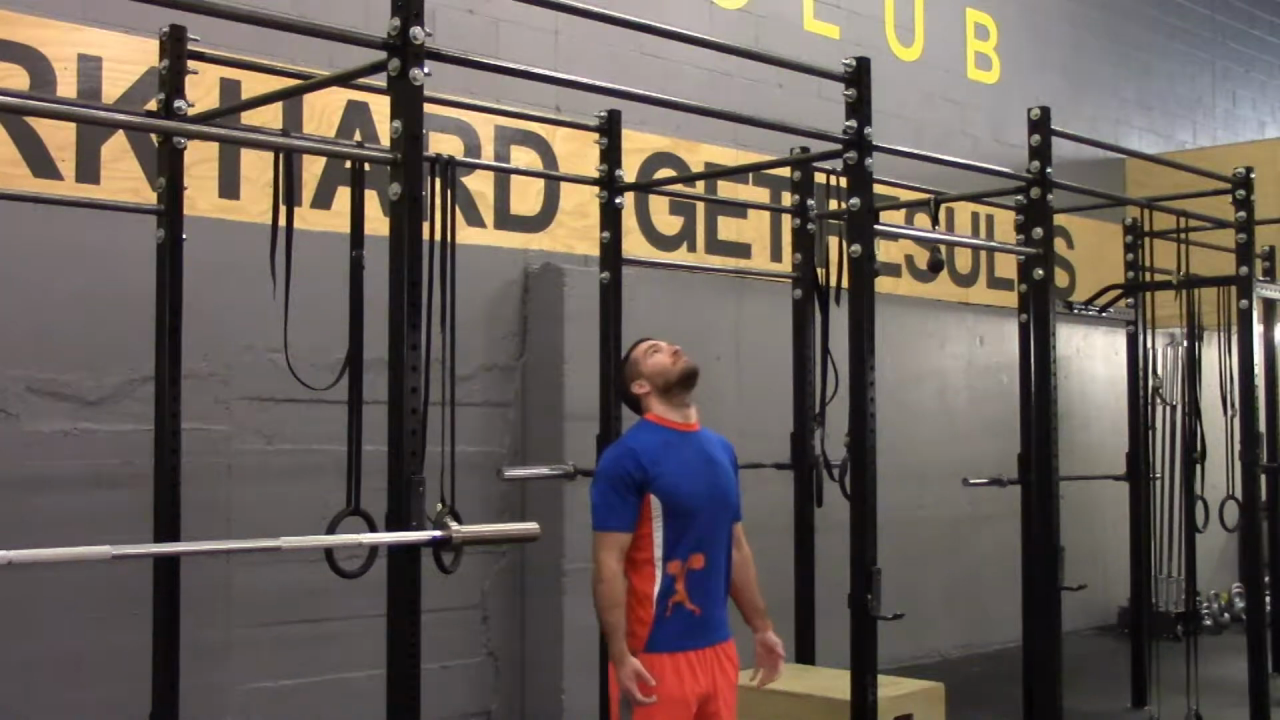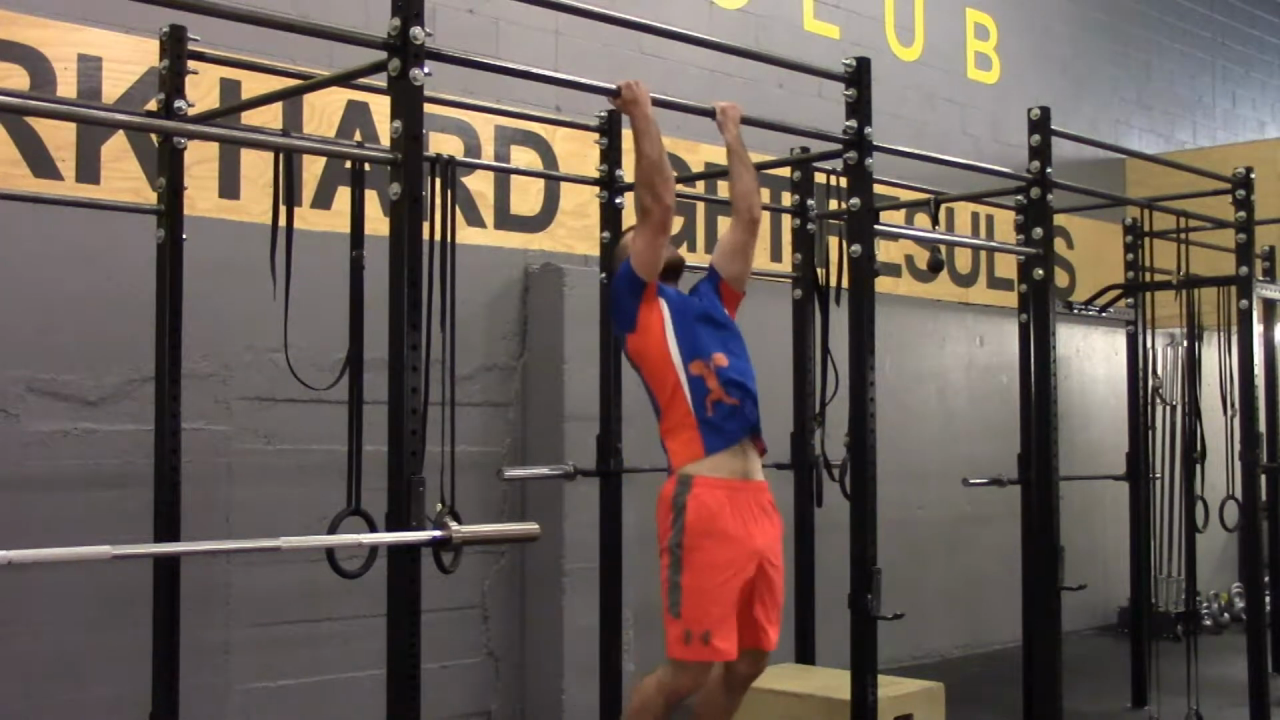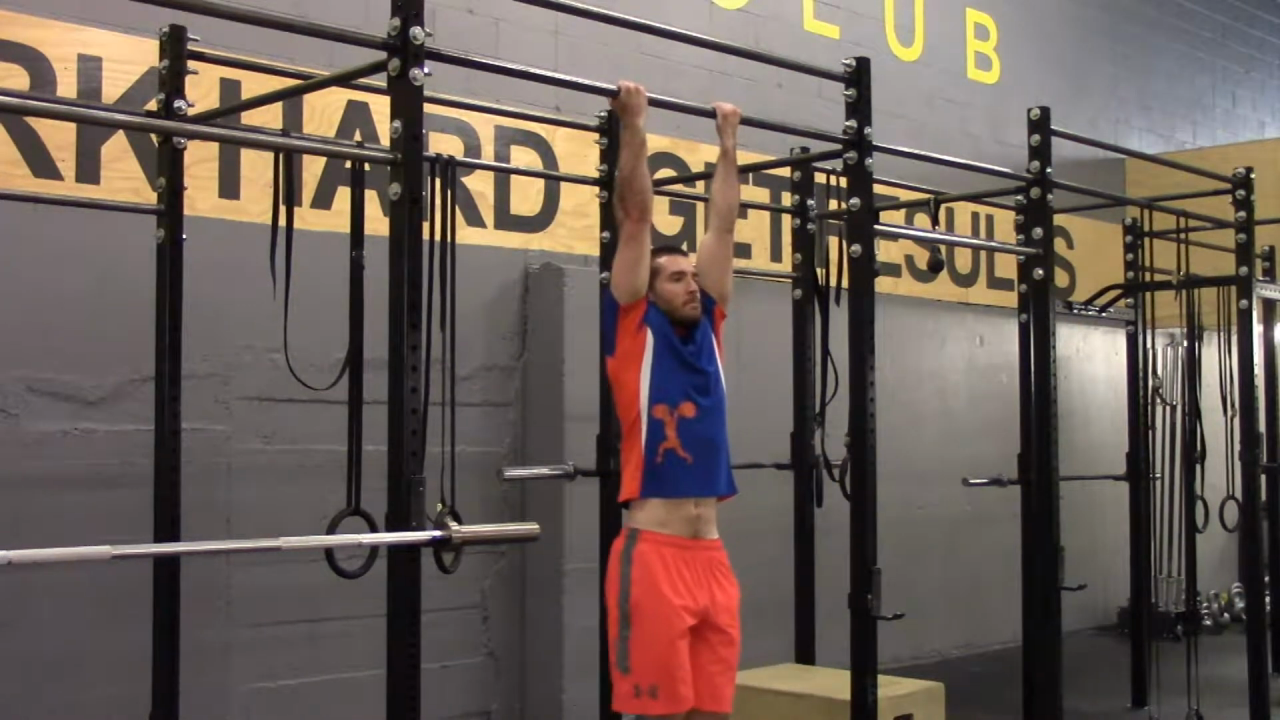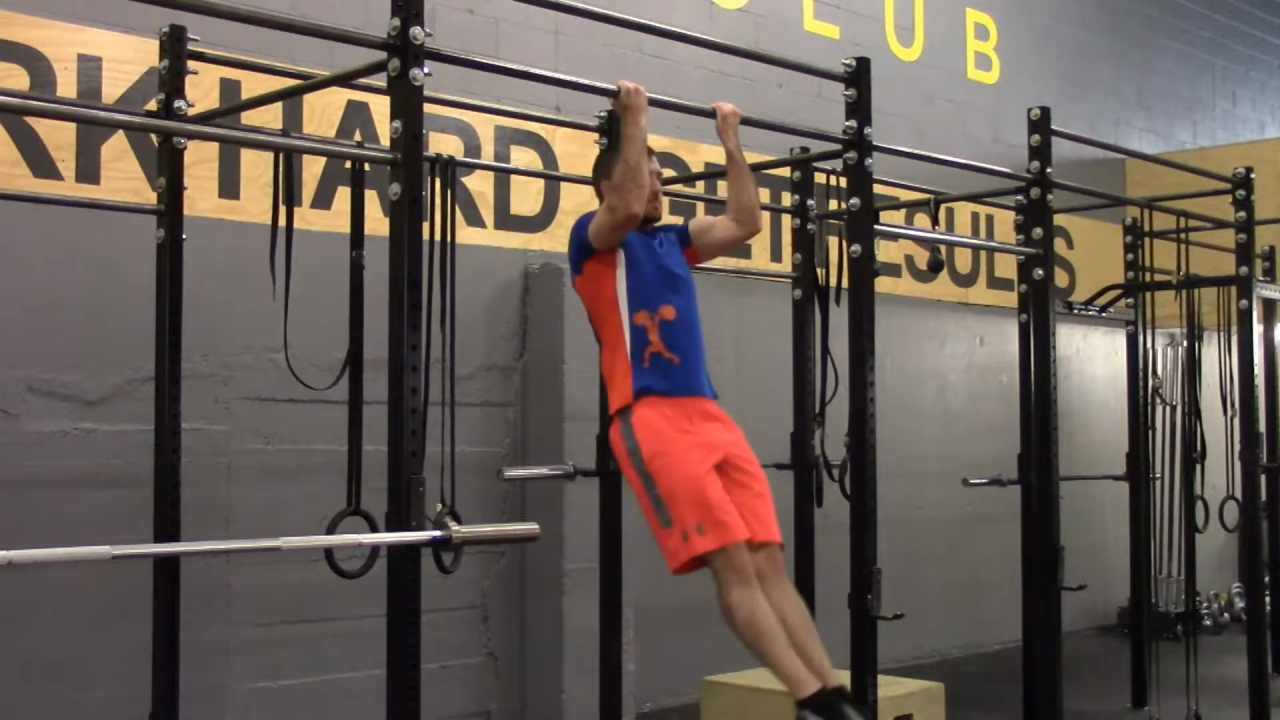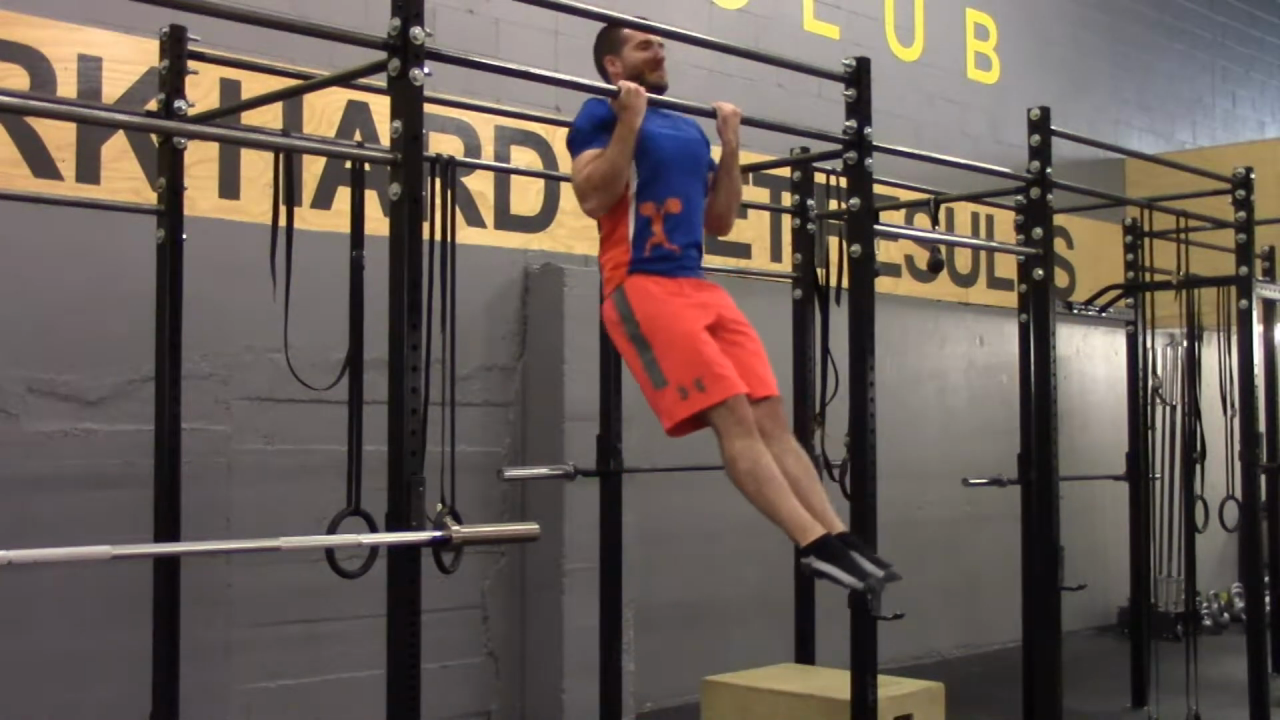
dt=1s
person 1, frame 1
left shoulder: (721, 449)
right shoulder: (627, 456)
right elbow: (608, 563)
left wrist: (762, 627)
right wrist: (621, 654)
left hip: (717, 646)
right hip: (654, 653)
person 1, frame 2
left shoulder: (711, 298)
right shoulder: (640, 303)
left elbow: (747, 220)
right elbow: (659, 207)
left wrist: (733, 137)
right wrist: (642, 118)
left hip: (756, 500)
right hip: (703, 501)
left knee: (746, 661)
right knee: (691, 665)
person 1, frame 3
left shoulder: (707, 329)
right shoulder: (633, 331)
left elbow: (722, 226)
right elbow: (634, 219)
left wrist: (727, 141)
right wrist: (633, 124)
left hip: (711, 559)
right hip: (652, 558)
person 1, frame 4
left shoulder: (674, 242)
right shoulder: (596, 237)
left elbow: (745, 223)
right elbow: (625, 211)
left wrist: (729, 143)
right wrist: (632, 121)
left hip: (709, 415)
right hip: (650, 420)
left knee: (770, 563)
right knee: (731, 560)
person 1, frame 5
left shoulder: (688, 129)
right shoulder: (600, 114)
left elbow: (721, 221)
right elbow: (596, 200)
left wrist: (731, 144)
right wrist: (628, 118)
left hip: (700, 288)
right hip: (641, 288)
left knee: (770, 418)
right knee: (733, 417)
left ankle: (839, 537)
right ankle: (815, 544)
